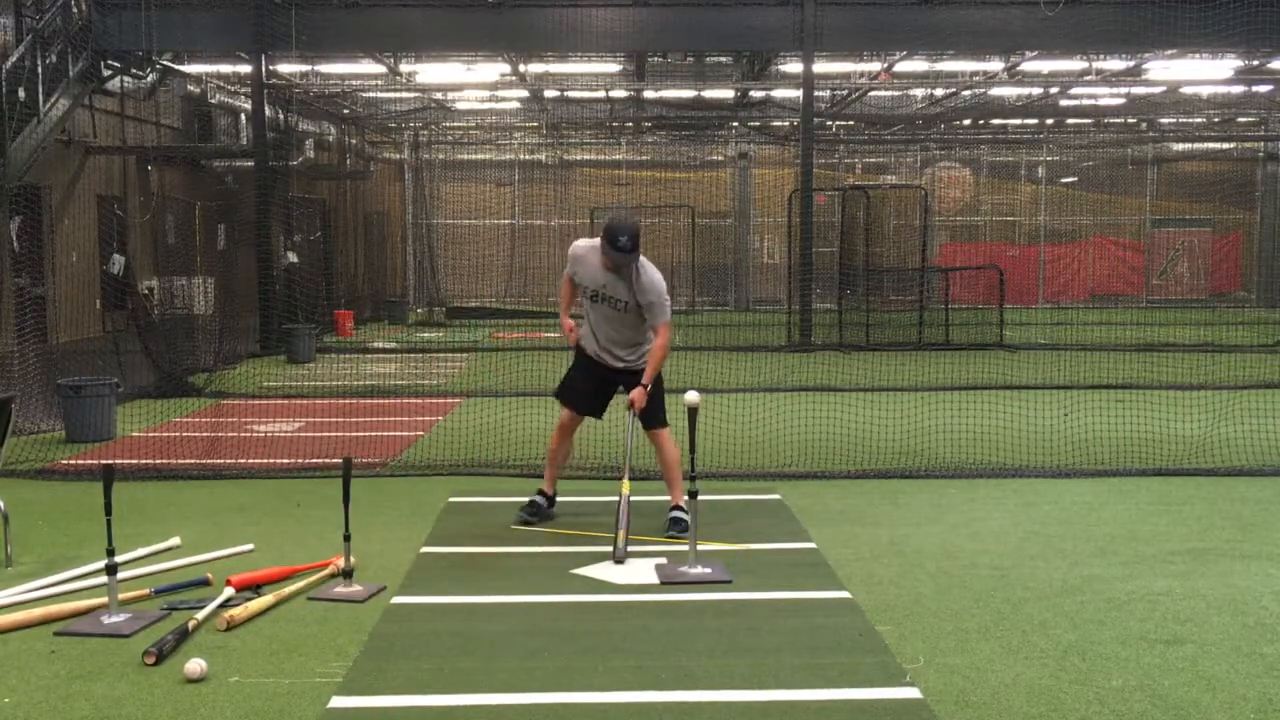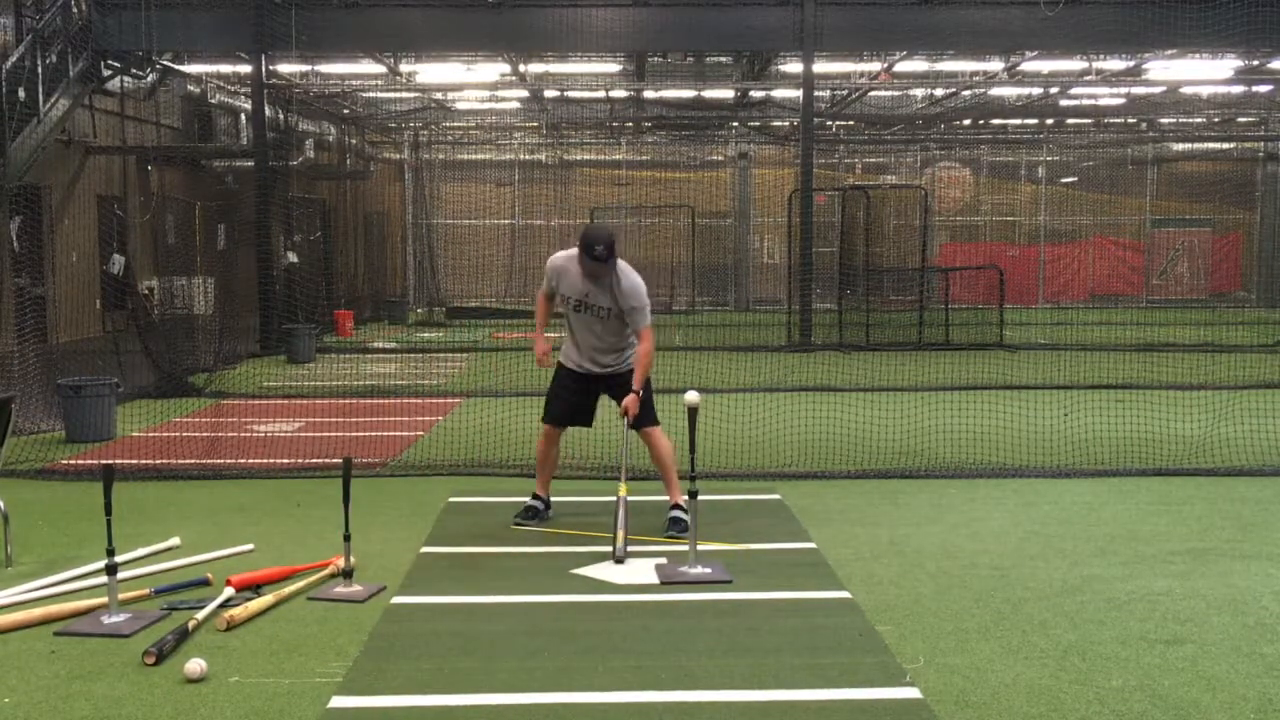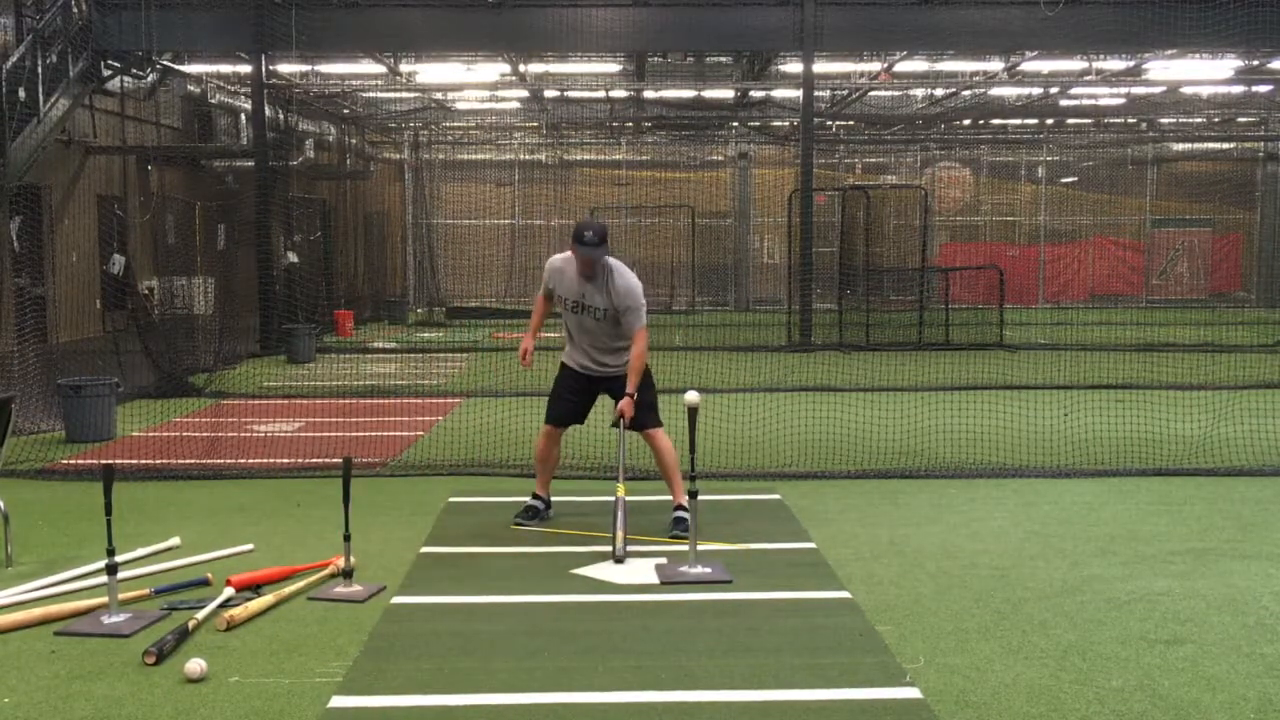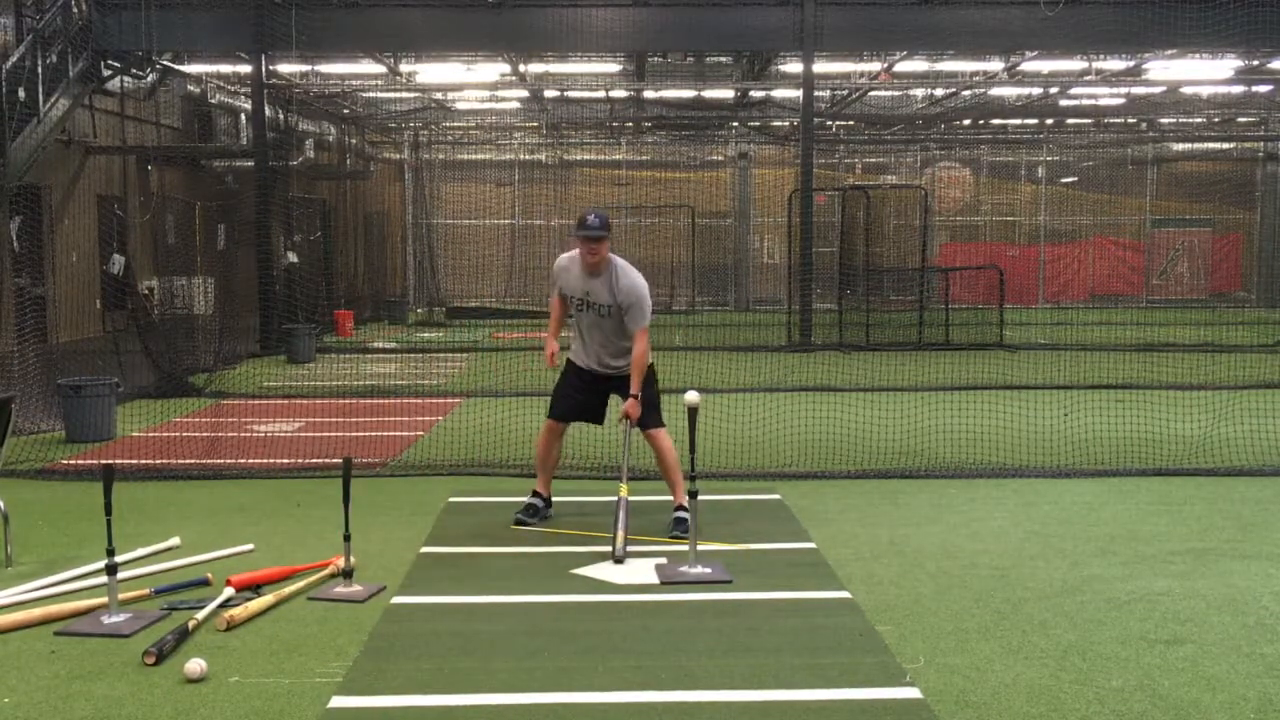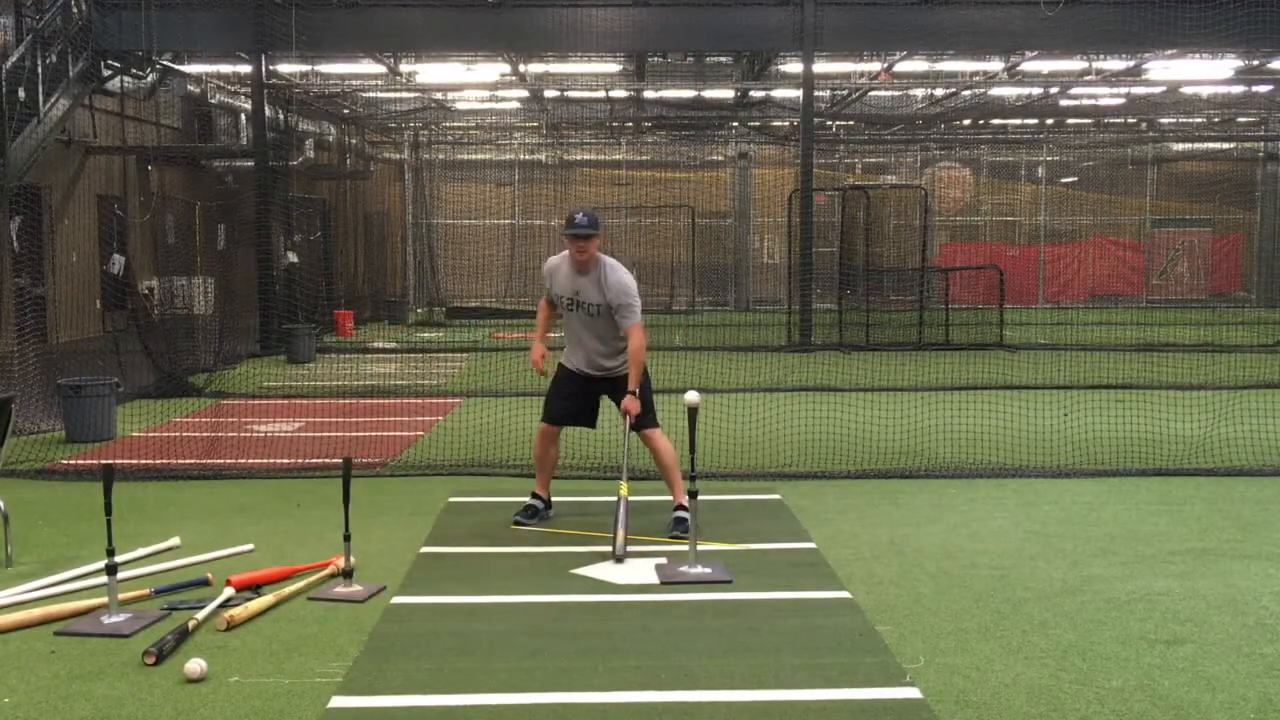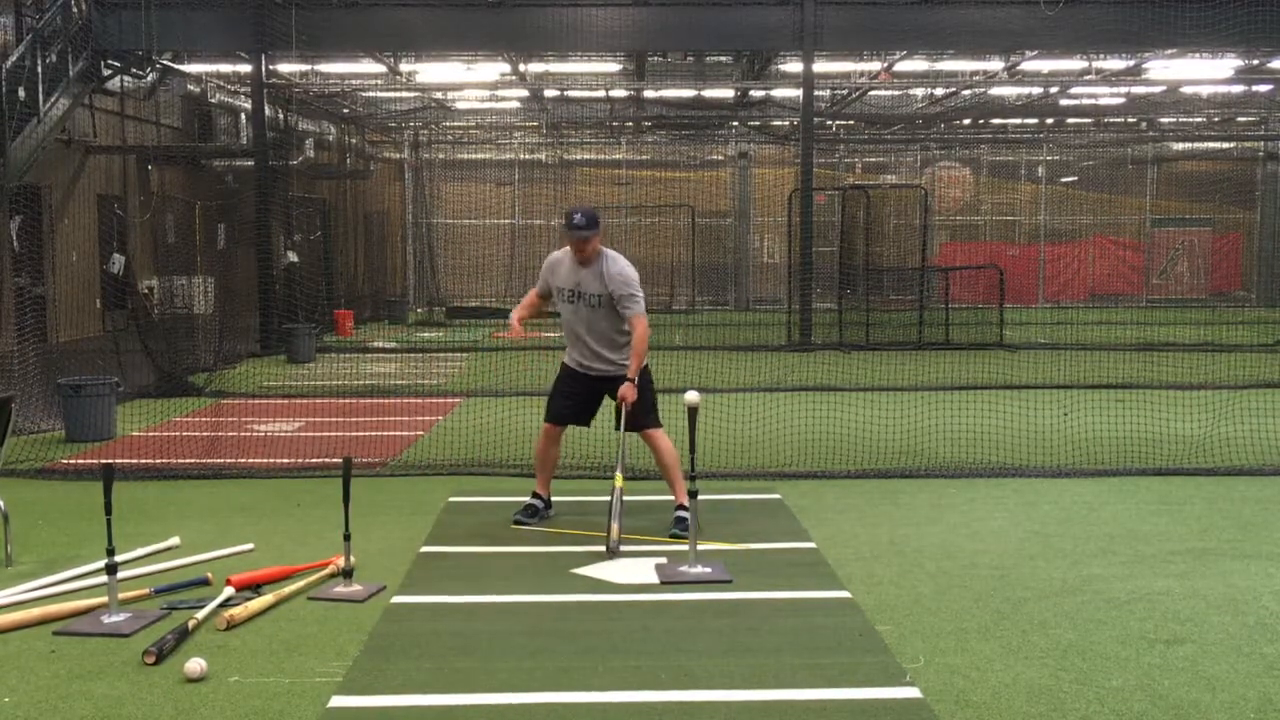
dt=0.2s
person 1, frame 1
left shoulder: (650, 280)
right shoulder: (580, 252)
left elbow: (663, 336)
left wrist: (644, 385)
right wrist: (564, 315)
left hip: (638, 361)
right hip: (592, 353)
left knee: (658, 430)
right knee: (566, 421)
left ankle: (678, 506)
right ankle: (546, 495)
person 1, frame 2
left shoulder: (630, 283)
right shoulder: (558, 264)
left elbow: (646, 340)
right elbow: (546, 294)
left wrist: (636, 392)
right wrist: (540, 335)
left hip: (623, 365)
right hip: (575, 362)
left knee: (650, 430)
right knee: (550, 429)
left ankle: (677, 505)
right ankle: (540, 499)
person 1, frame 3
left shoulder: (626, 283)
right shoulder: (556, 266)
left elbow: (639, 341)
right elbow: (545, 296)
left wrist: (630, 394)
right wrist: (530, 336)
left hip: (624, 367)
right hip: (577, 364)
left knee: (652, 431)
right knee: (551, 429)
left ankle: (681, 506)
right ankle: (540, 499)
person 1, frame 4
left shoulder: (631, 282)
right shoulder: (563, 266)
left elbow: (641, 342)
left wrist: (634, 395)
right wrist: (552, 337)
left hip: (629, 367)
right hip: (583, 363)
left knee: (655, 432)
right knee: (553, 425)
left ankle: (682, 507)
right ankle: (541, 498)
person 1, frame 5
left shoulder: (618, 280)
right shoulder: (553, 268)
left elbow: (636, 337)
left wrist: (632, 392)
right wrist: (538, 340)
left hip: (621, 369)
right hip: (575, 366)
left knee: (650, 432)
right knee: (547, 429)
left ankle: (681, 506)
right ankle: (541, 499)
person 1, frame 6
left shoulder: (620, 272)
right shoulder: (555, 263)
left elbow: (640, 327)
right elbow: (539, 294)
left wrist: (631, 380)
right wrist: (518, 312)
left hip: (625, 366)
right hip: (578, 365)
left knee: (652, 432)
right knee: (550, 429)
left ankle: (683, 506)
right ankle: (541, 498)
